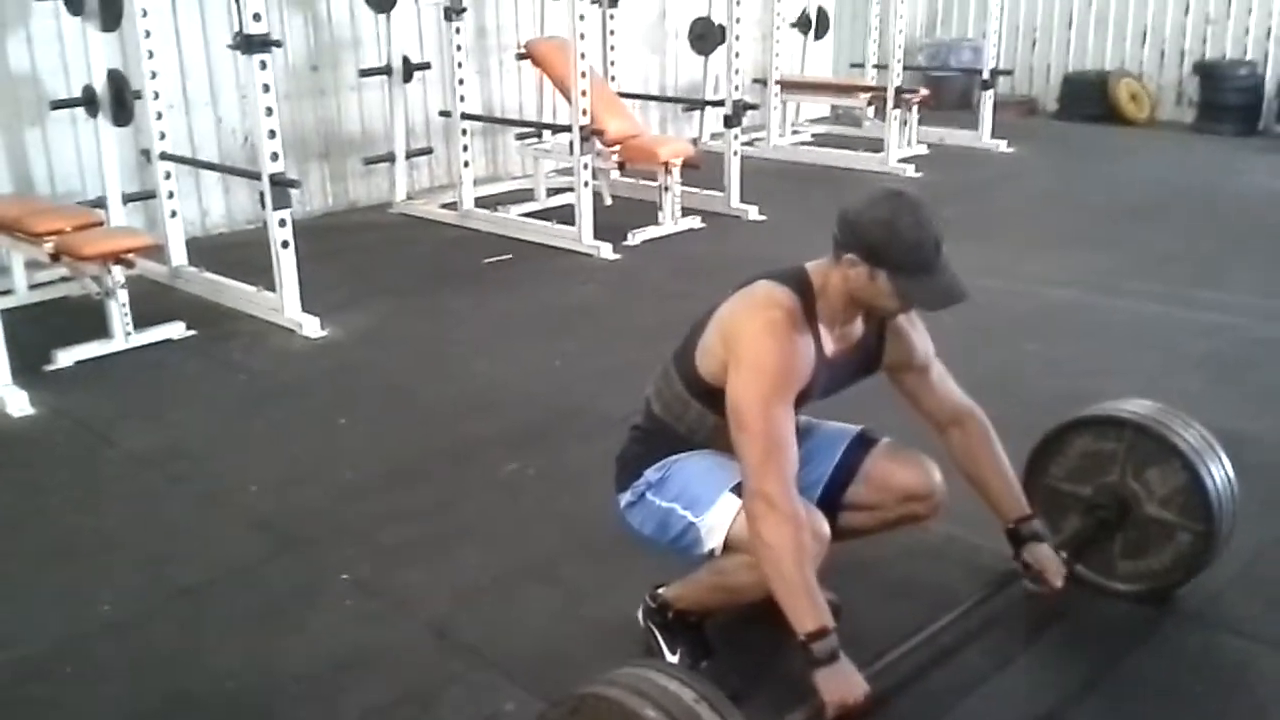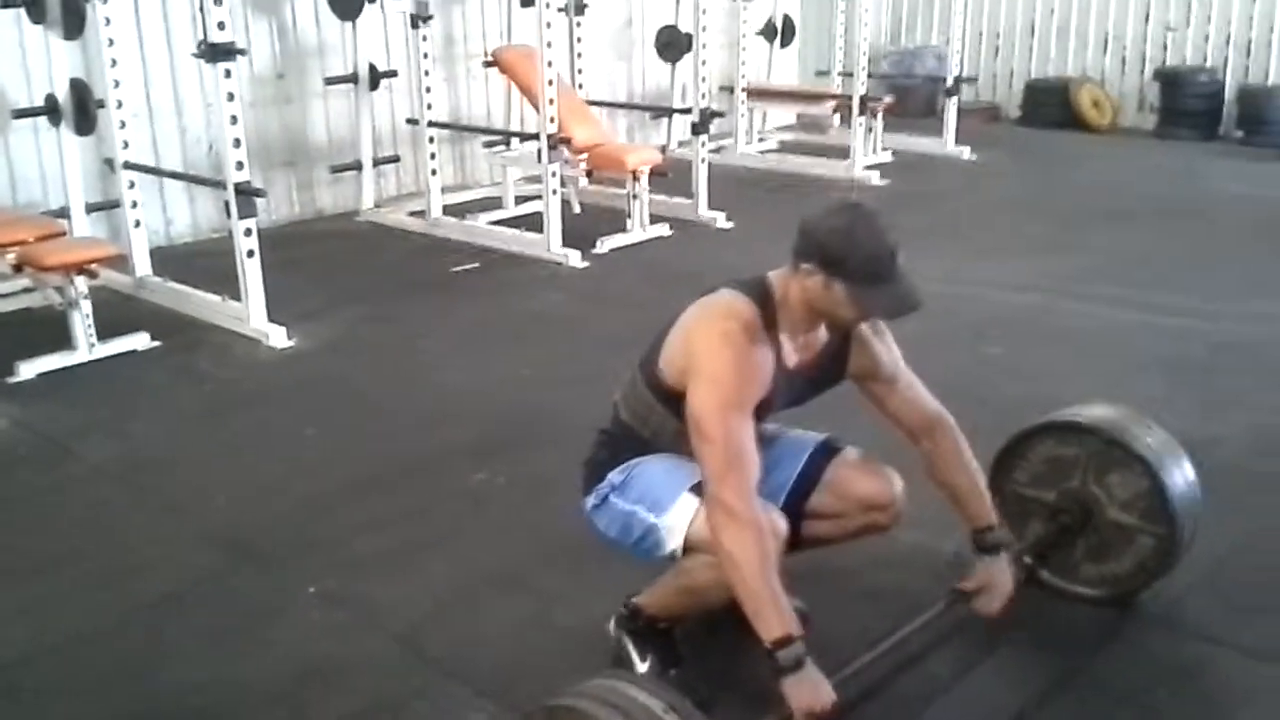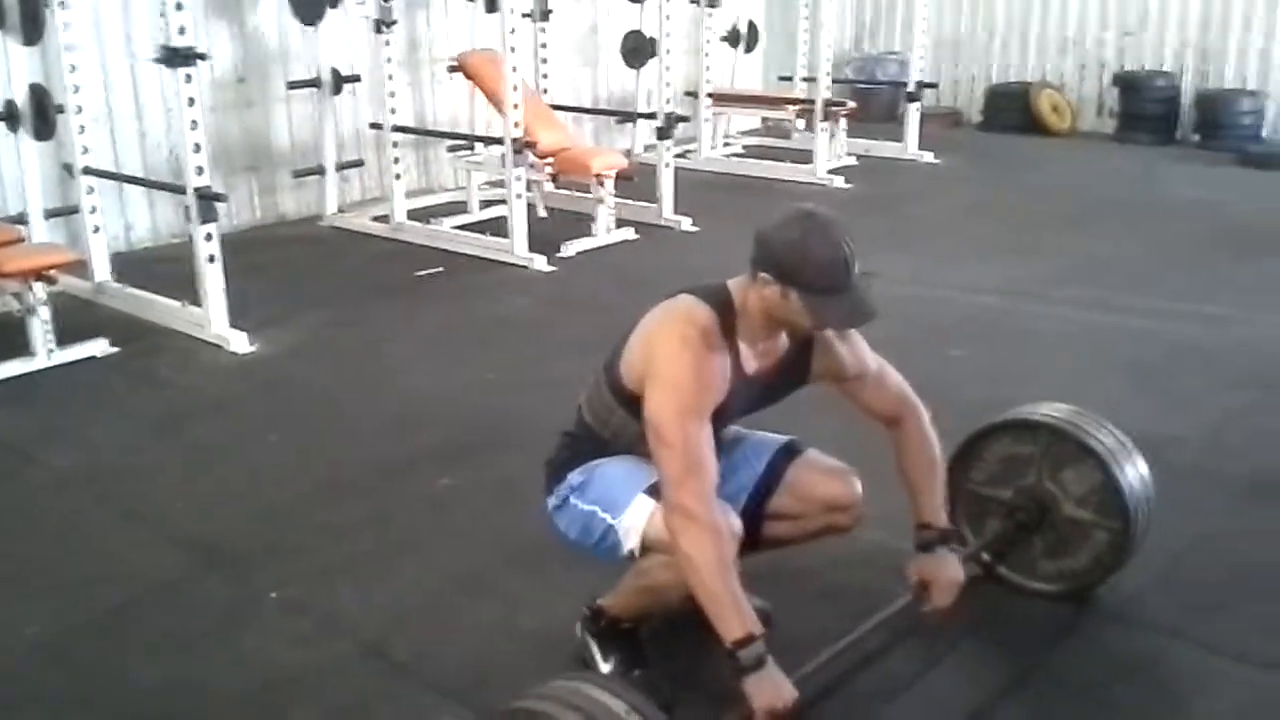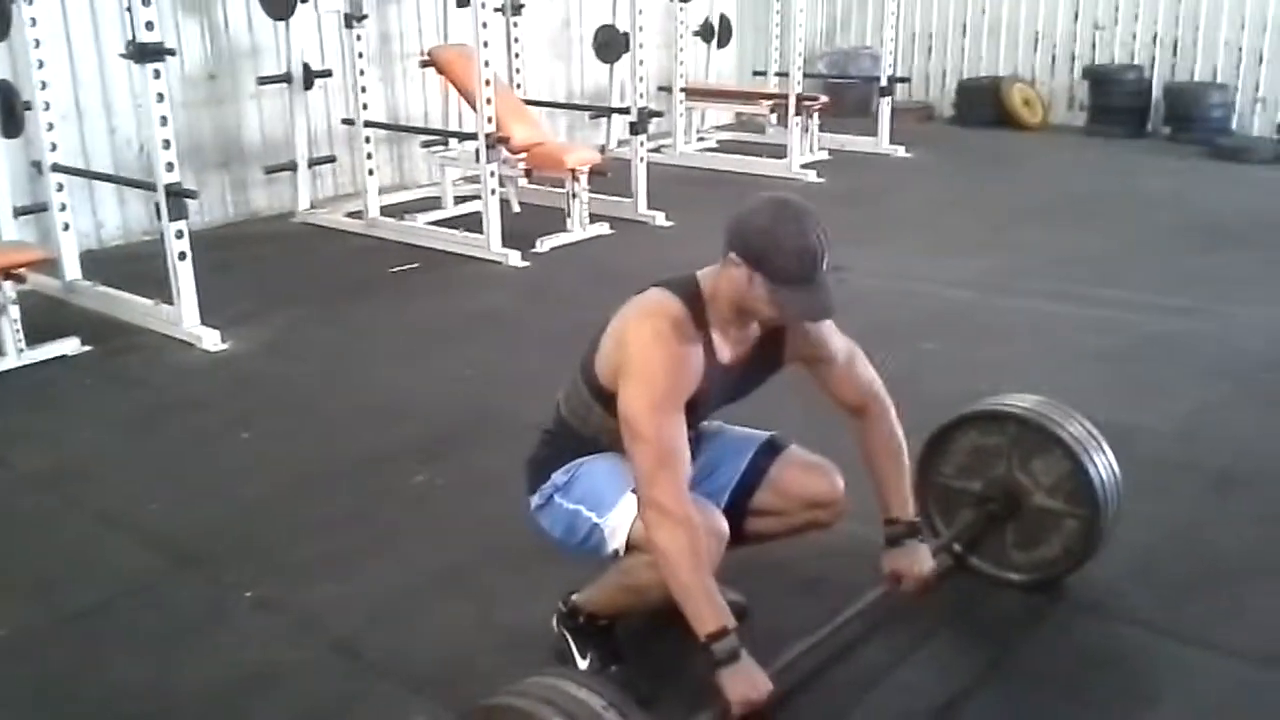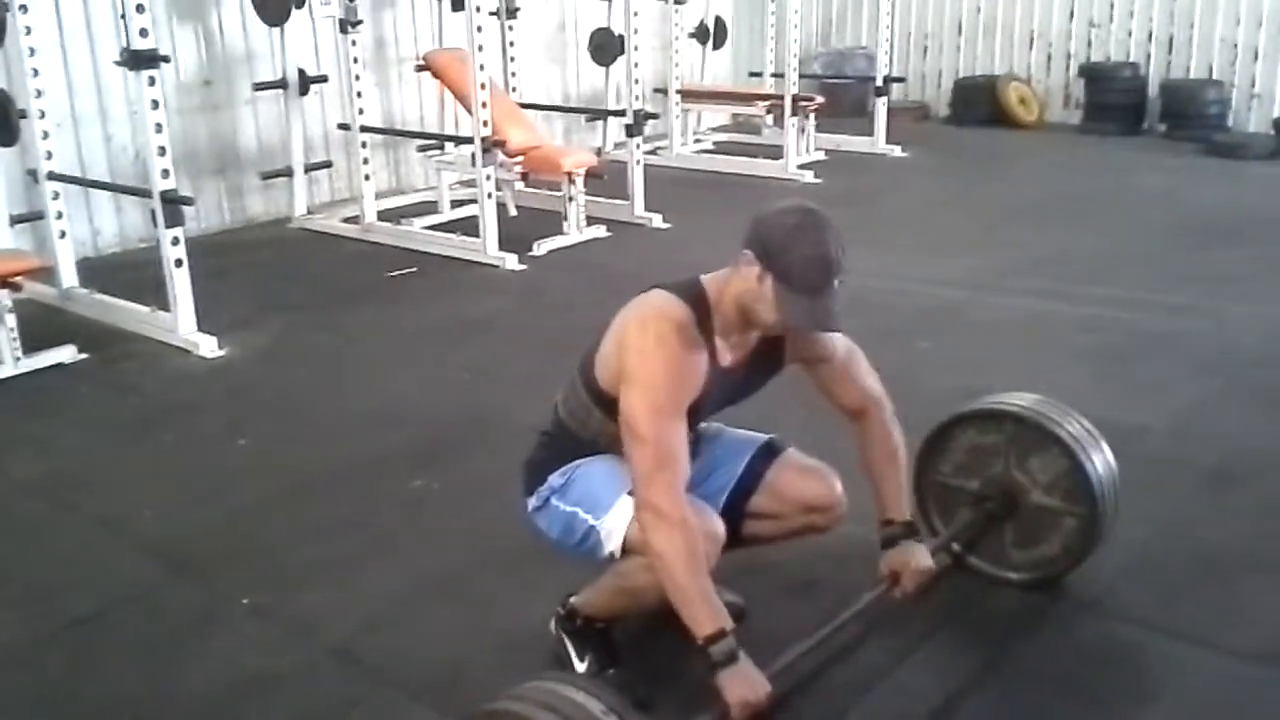
dt=0.3s
person 1, frame 1
left shoulder: (890, 322)
right shoulder: (772, 328)
left elbow: (959, 419)
right elbow: (769, 500)
left wrist: (1027, 533)
right wrist: (825, 654)
left hip: (765, 443)
right hip: (665, 469)
left knee: (919, 487)
right knee: (803, 536)
left ankle: (784, 578)
right ankle: (671, 608)
person 1, frame 2
left shoulder: (855, 334)
right shoulder: (731, 338)
left elbow: (931, 426)
right elbow: (732, 507)
left wrist: (991, 543)
right wrist: (791, 660)
left hip: (731, 449)
right hip: (630, 471)
left knee: (880, 497)
right knee: (761, 534)
left ankle: (746, 579)
right ankle: (643, 617)
person 1, frame 3
left shoulder: (823, 337)
right shoulder: (690, 342)
left elbow: (906, 416)
right elbow: (689, 510)
left wrist: (937, 540)
right wrist: (752, 659)
left hip: (695, 451)
right hip: (595, 474)
left knee: (840, 498)
right knee: (712, 537)
left ankle: (716, 585)
right ankle: (607, 619)
person 1, frame 4
left shoulder: (793, 321)
right shoulder: (662, 334)
left elbow: (870, 404)
right elbow: (664, 505)
left wrist: (903, 532)
right wrist: (727, 653)
left hip: (678, 445)
right hip: (575, 471)
left knee: (823, 494)
right knee: (700, 534)
left ankle: (690, 579)
right ankle: (584, 614)
person 1, frame 5
left shoulder: (795, 319)
right shoulder: (666, 335)
left elbow: (870, 408)
right elbow: (659, 508)
left wrist: (900, 532)
right wrist: (725, 656)
left hip: (675, 447)
right hip: (572, 473)
left knee: (821, 499)
right knee: (696, 538)
left ankle: (683, 582)
right ankle: (581, 617)
